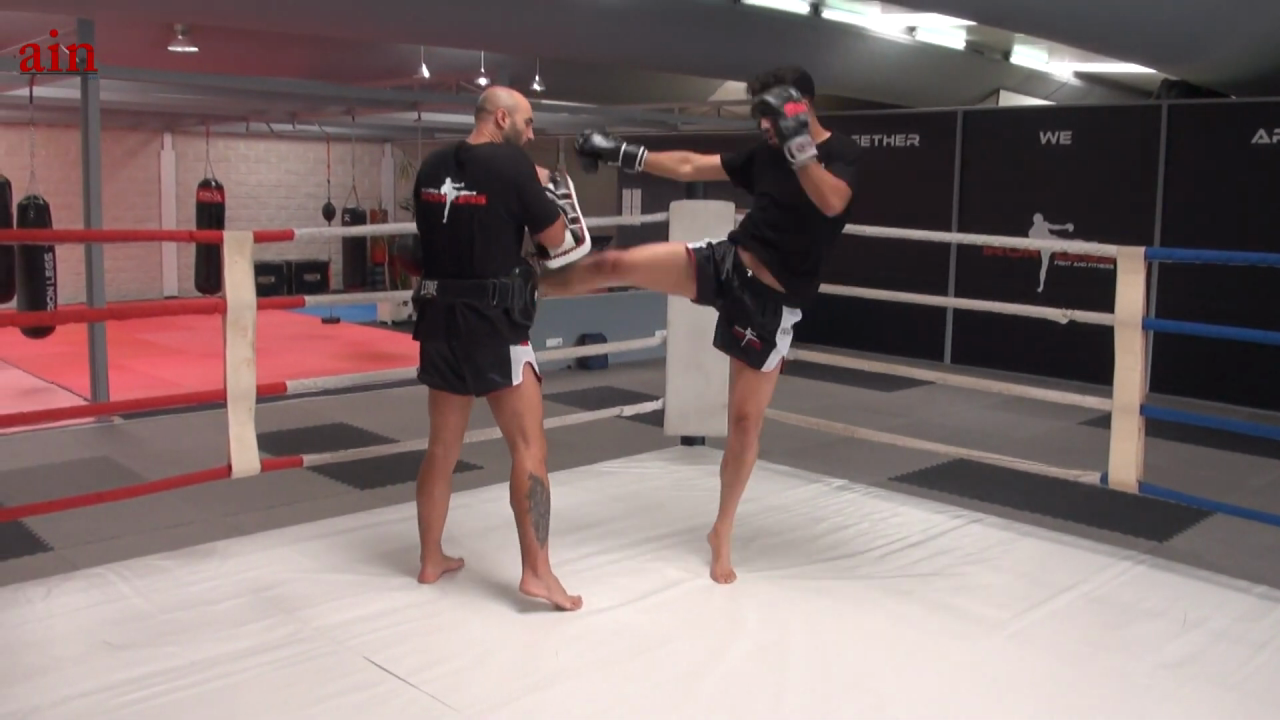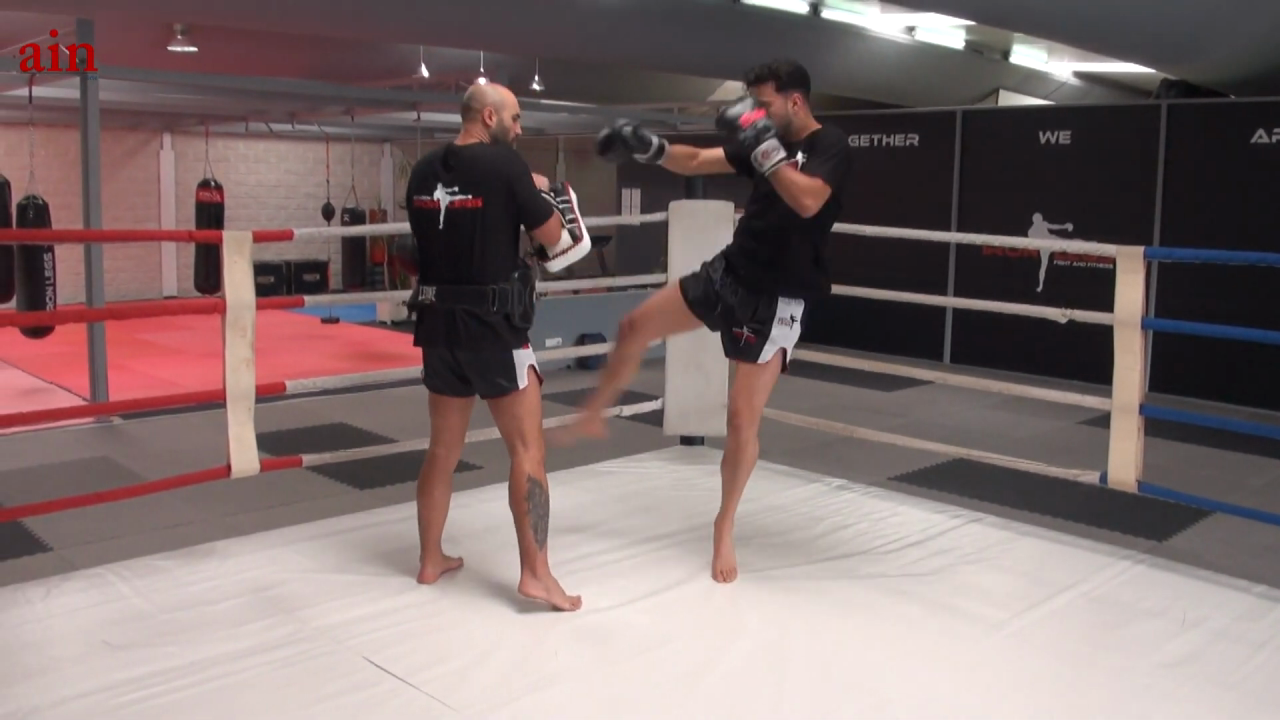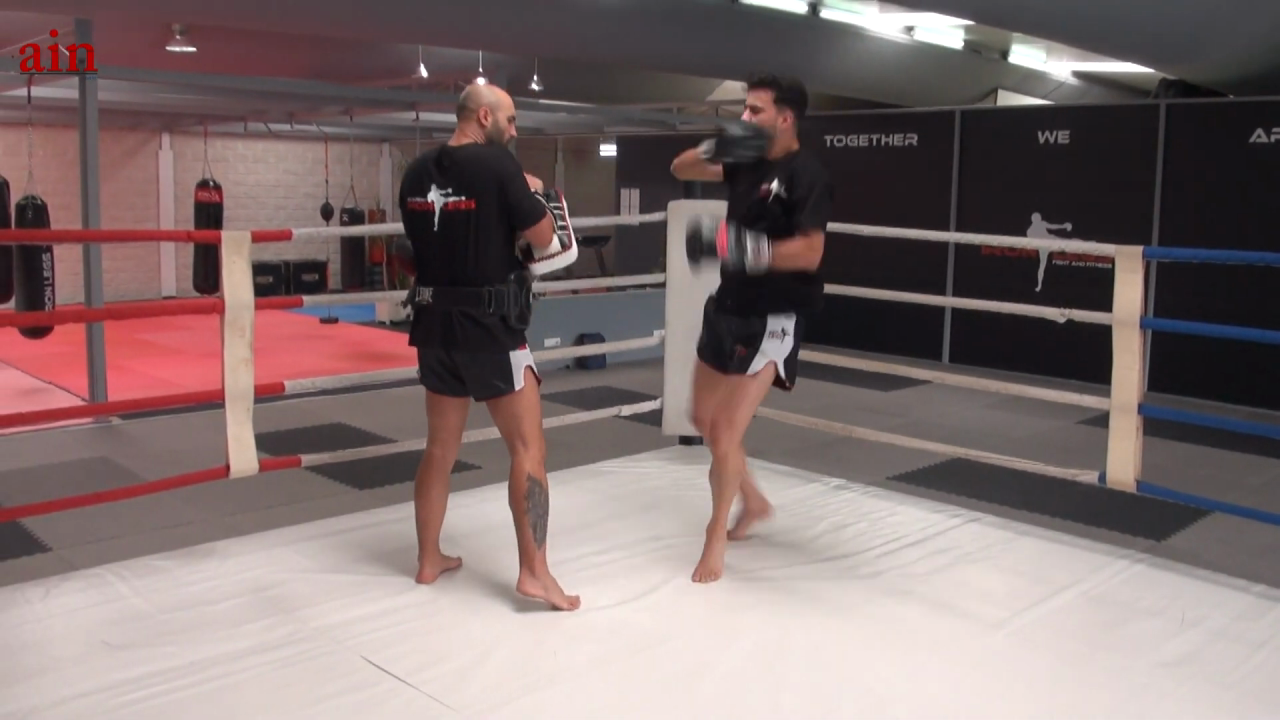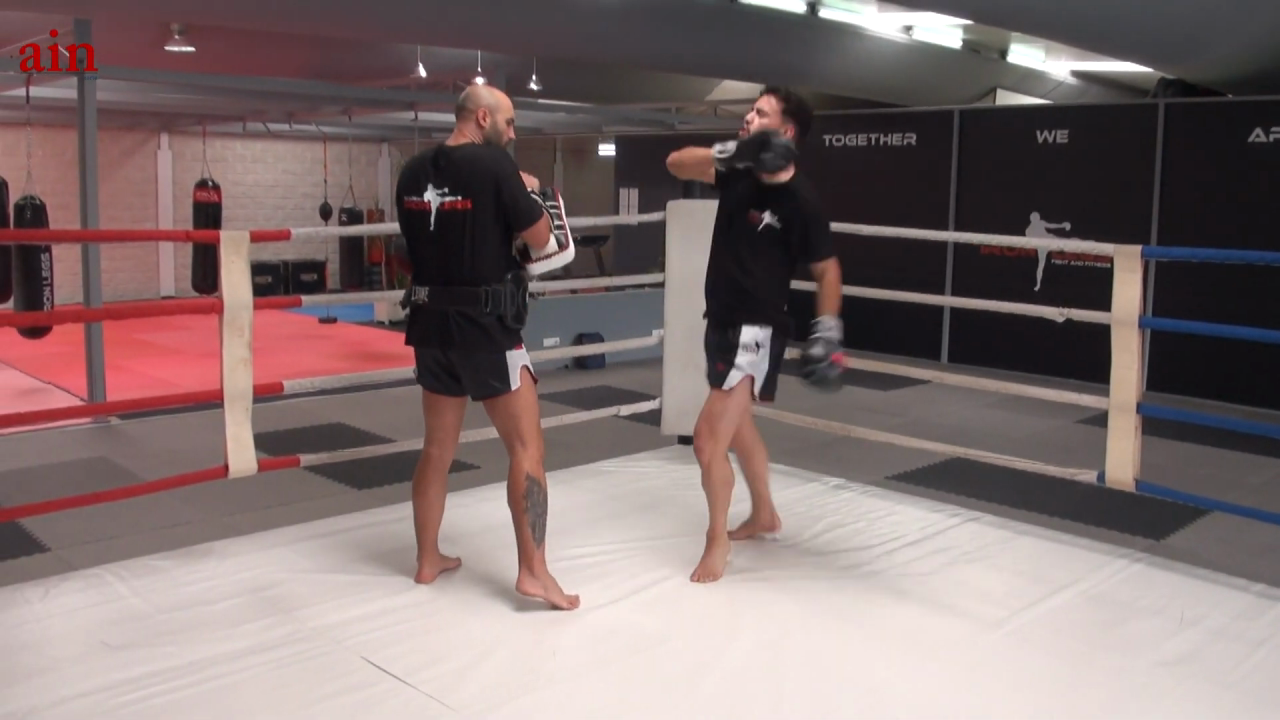
dt=0.1s
person 1, frame 1
left shoulder: (433, 166)
right shoulder: (510, 163)
right elbow: (556, 239)
right wrist: (545, 187)
left hip: (438, 317)
right hip: (491, 320)
left knee: (441, 448)
right knee: (529, 446)
left ankle: (431, 559)
right ankle: (537, 574)
person 1, frame 2
left shoulder: (424, 170)
right shoulder: (503, 162)
right elbow: (553, 237)
right wrist: (539, 190)
left hip: (439, 322)
right hip: (492, 324)
left knee: (443, 449)
right knee: (528, 448)
left ankle: (431, 560)
right ankle: (536, 574)
person 1, frame 3
left shoulder: (418, 171)
right shoulder: (496, 163)
right elbow: (543, 239)
right wrist: (532, 192)
left hip: (436, 322)
right hip: (489, 325)
left knee: (440, 448)
right knee: (528, 447)
left ankle: (429, 559)
right ankle: (534, 573)
person 1, frame 4
left shoulder: (413, 171)
right shoulder: (492, 164)
right elbow: (540, 240)
right wrist: (528, 192)
left hip: (432, 321)
right hip: (485, 325)
left knee: (437, 447)
right knee: (526, 447)
left ankle: (428, 559)
right ankle: (533, 572)
person 2, frame 1
left shoulder: (840, 152)
right shoulder: (767, 150)
left elbow: (832, 204)
right elbow: (690, 167)
left wrist: (795, 139)
right wrist: (624, 152)
left hip: (773, 304)
right hip: (724, 264)
left knee: (746, 421)
right knee: (617, 263)
left ankle: (721, 532)
right ankle: (541, 286)
person 2, frame 2
left shoulder: (829, 148)
right shoulder: (768, 141)
left elbow: (808, 203)
right elbow: (697, 161)
left wrist: (762, 145)
right wrist: (648, 145)
left hip: (775, 300)
right hip: (728, 270)
left knee: (742, 420)
right knee: (635, 327)
left ankle: (726, 528)
right ankle: (594, 414)
person 2, frame 3
left shoulder: (806, 175)
right shoulder: (746, 158)
left elbow: (811, 251)
right elbow: (682, 168)
left wrist: (744, 248)
right wrist: (719, 147)
left hip: (770, 319)
right hip: (730, 302)
left knee: (728, 437)
right knee: (706, 417)
left ankle: (716, 537)
right ankle: (751, 499)
person 2, frame 4
left shoulder: (800, 200)
right shoulder: (741, 168)
left elbow: (828, 273)
right elbow: (676, 163)
left wrist: (827, 339)
right wrist: (732, 151)
left hip: (750, 331)
right hip: (724, 319)
left knee: (707, 443)
right knee: (734, 429)
left ankle: (717, 540)
right ankle: (764, 513)
